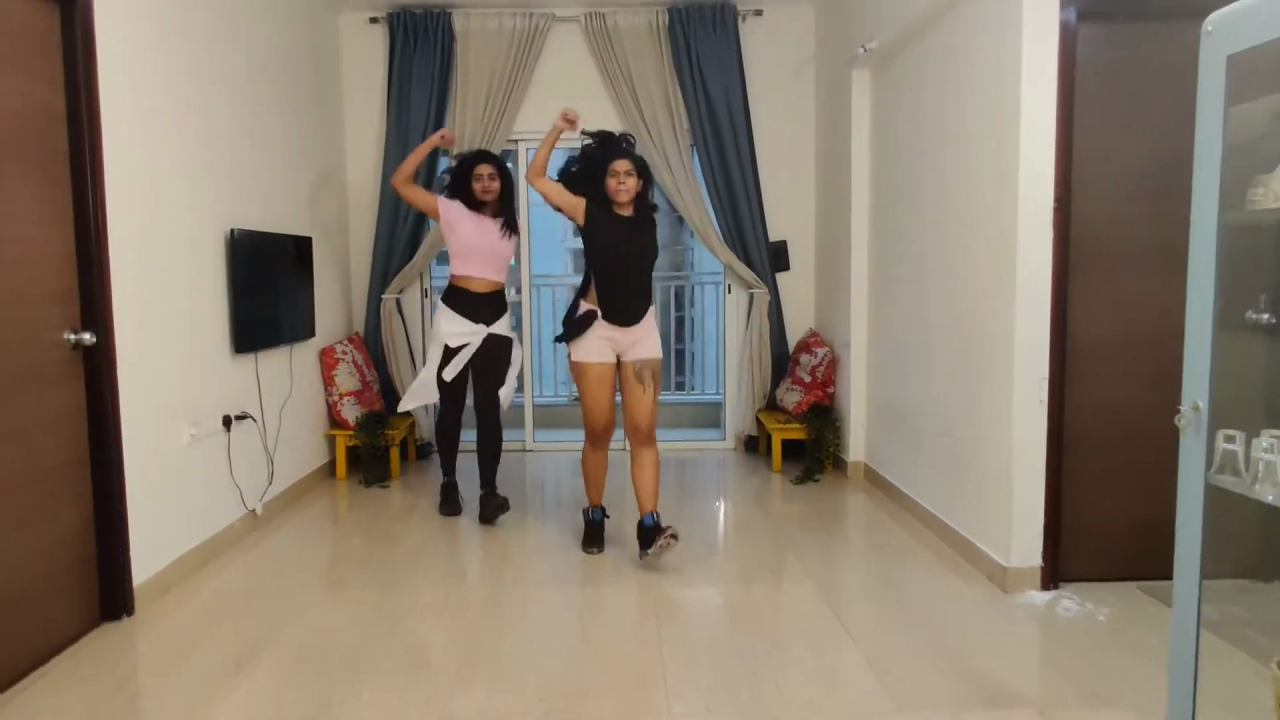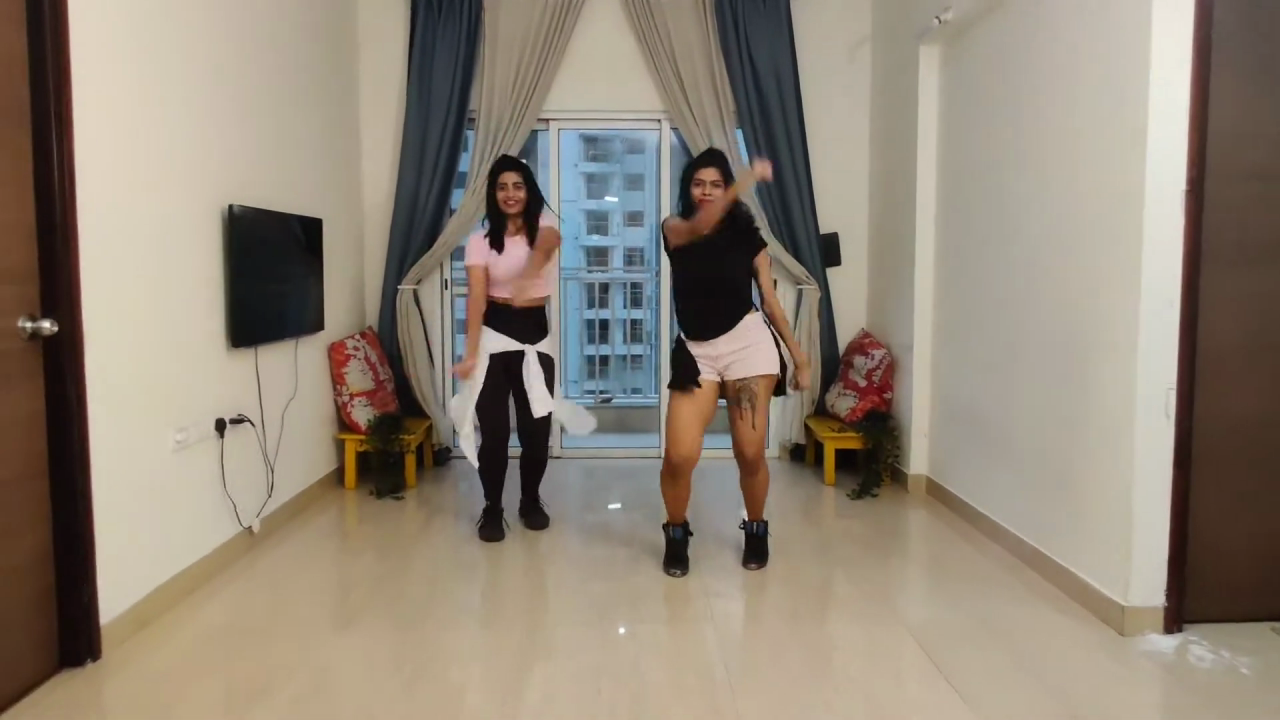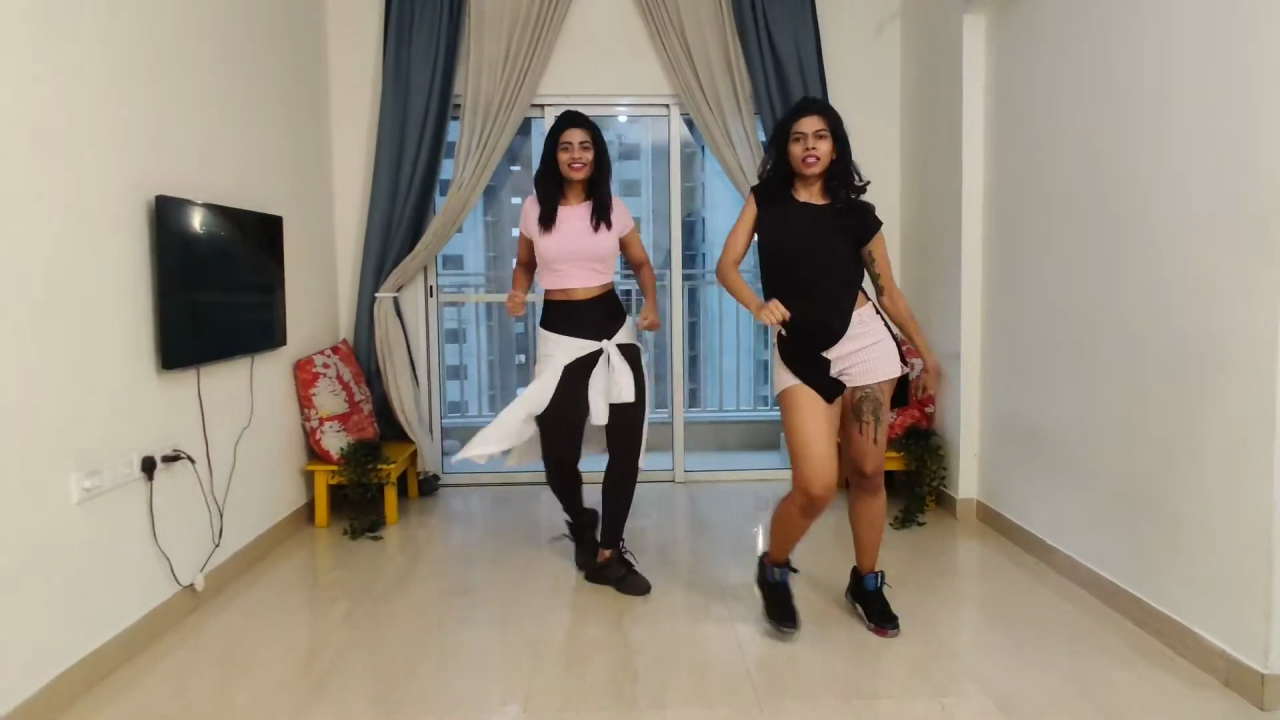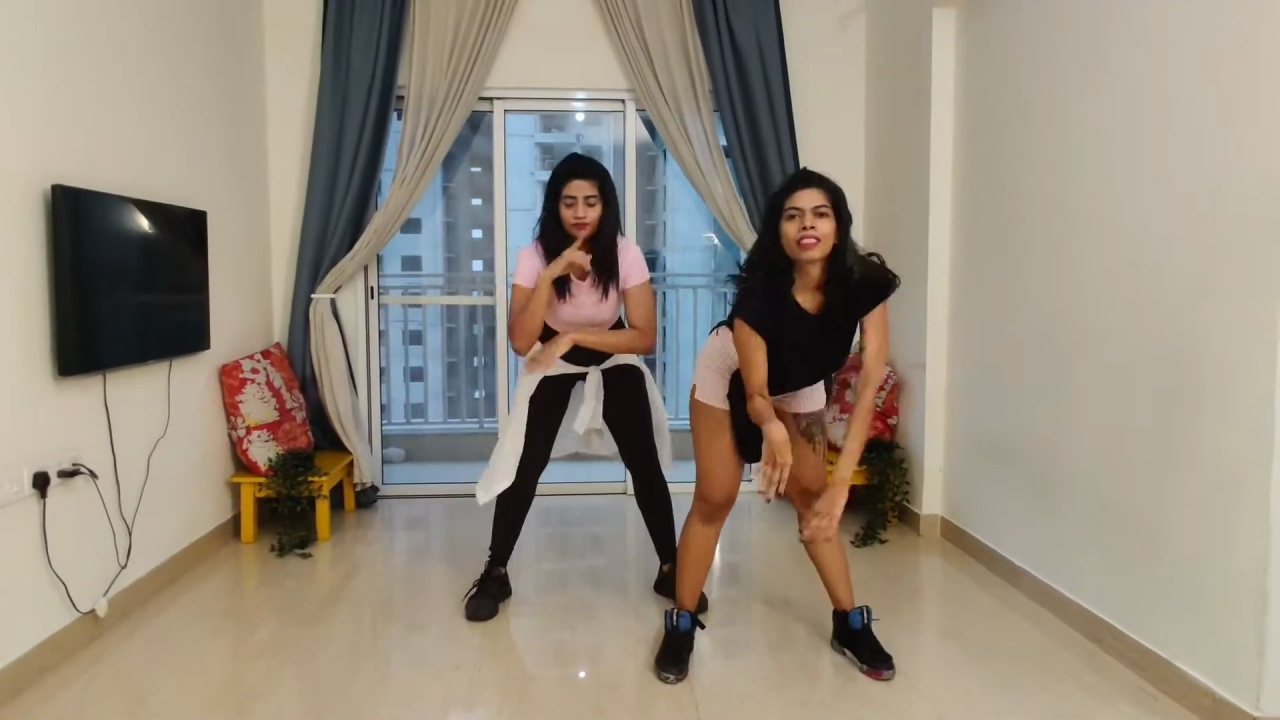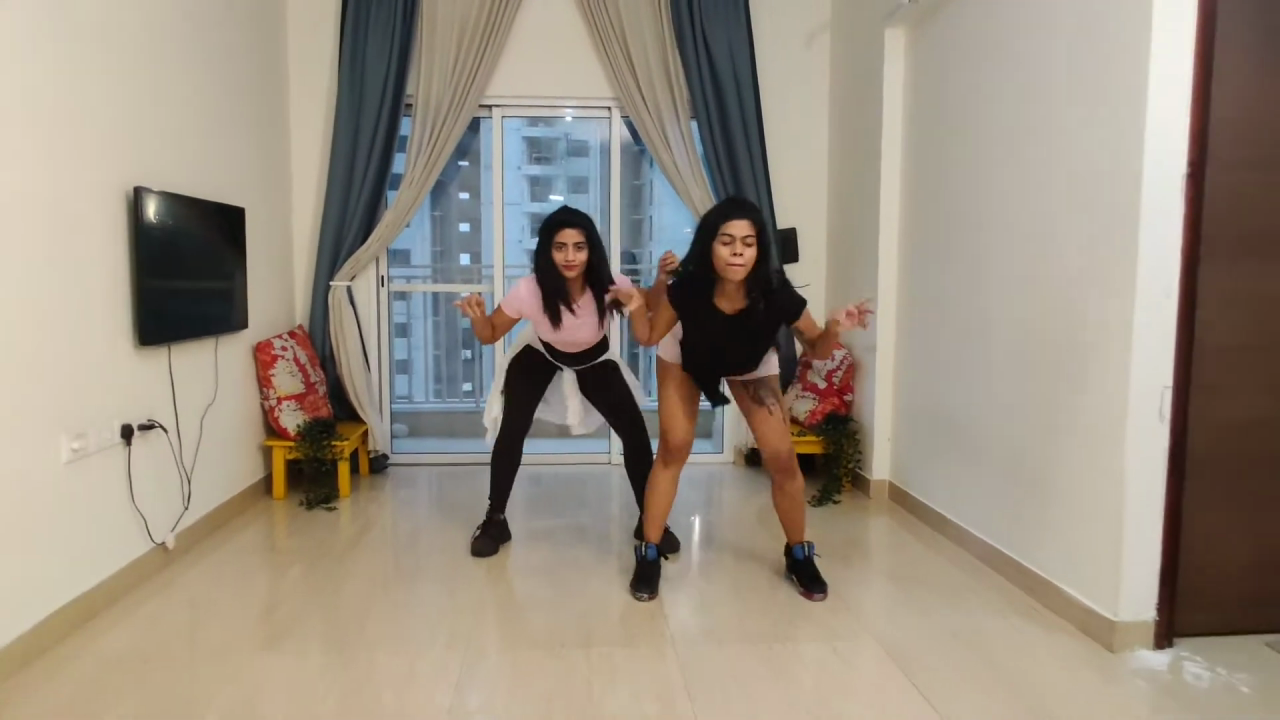
dt=1s
person 1, frame 1
left shoulder: (647, 220)
right shoulder: (588, 211)
right elbow: (536, 177)
right wrist: (558, 128)
left hip: (640, 327)
right hip: (596, 327)
left knee: (642, 430)
right knee: (599, 430)
left ankle: (649, 527)
right ankle: (594, 516)
person 1, frame 2
left shoulder: (748, 238)
right shoulder: (676, 230)
left elbow: (771, 303)
right elbow: (699, 226)
left wrist: (798, 354)
right wrist: (742, 185)
left hip: (747, 345)
right hip: (695, 352)
left knee: (751, 454)
right knee: (680, 457)
left ankle: (756, 530)
right ankle: (677, 533)
person 1, frame 3
left shoulder: (857, 213)
right shoulder: (766, 200)
left elbow: (886, 287)
right elbow: (726, 266)
left wrist: (922, 348)
right wrist: (758, 305)
left hip: (862, 342)
right hip: (799, 354)
left knee: (868, 474)
right knee: (815, 487)
left ankle: (866, 582)
right ankle: (774, 569)
person 1, frame 4
left shoulder: (865, 285)
right shoulder: (759, 295)
left elbow: (868, 382)
right elbow: (754, 394)
left wrist: (841, 479)
right wrist: (772, 429)
left hip: (798, 387)
right hip: (730, 375)
left knee: (811, 498)
right knee: (716, 500)
left ankle: (850, 622)
right ankle: (681, 625)
person 1, frame 5
left shoulder: (776, 294)
right shoulder: (686, 290)
left elbow: (816, 349)
right elbow: (650, 335)
left wrist: (835, 328)
right wrist: (638, 307)
left hip: (752, 368)
right hip: (685, 358)
left knee: (781, 459)
right knee: (673, 451)
left ankle: (799, 555)
right ankle: (649, 554)
person 2, frame 1
left shoulder: (509, 224)
right shoulder: (451, 211)
right elbow: (400, 181)
right wrist: (433, 142)
left hip: (494, 322)
right hip: (454, 316)
left knee: (487, 408)
right knee: (450, 407)
left ankle: (489, 493)
right ankle: (449, 484)
person 2, frame 2
left shoulder: (543, 226)
right shoulder: (480, 241)
left elbow: (547, 245)
right elbow: (476, 298)
left wrist: (530, 271)
right wrist: (471, 353)
left hip: (536, 338)
right hip: (494, 338)
left knee: (537, 437)
right knee: (494, 434)
left ankle: (530, 502)
right ankle: (492, 509)
person 2, frame 3
left shoulder: (612, 209)
right shoulder: (536, 209)
left elbow: (642, 264)
right elbow: (524, 263)
left wrist: (649, 304)
right wrist: (517, 291)
left hip: (614, 331)
right hip: (562, 336)
left knee: (626, 450)
right knee: (559, 457)
left ankle: (609, 553)
right ankle: (581, 523)
person 2, frame 4
left shoulder: (625, 254)
right shoulder: (534, 257)
left elbow: (646, 338)
right elbow: (521, 342)
left wrist: (575, 336)
right wrist: (553, 272)
left hip: (614, 359)
right hip: (552, 363)
left knee: (646, 465)
right knee: (524, 468)
left ankle: (671, 570)
right ankle: (495, 575)
person 2, frame 5
left shoulder: (608, 284)
right shoulder: (527, 291)
right elbow: (489, 335)
right wrist: (478, 316)
left hip: (595, 360)
right hip: (540, 355)
left knee: (635, 430)
right knee: (511, 429)
right ankle: (496, 520)
